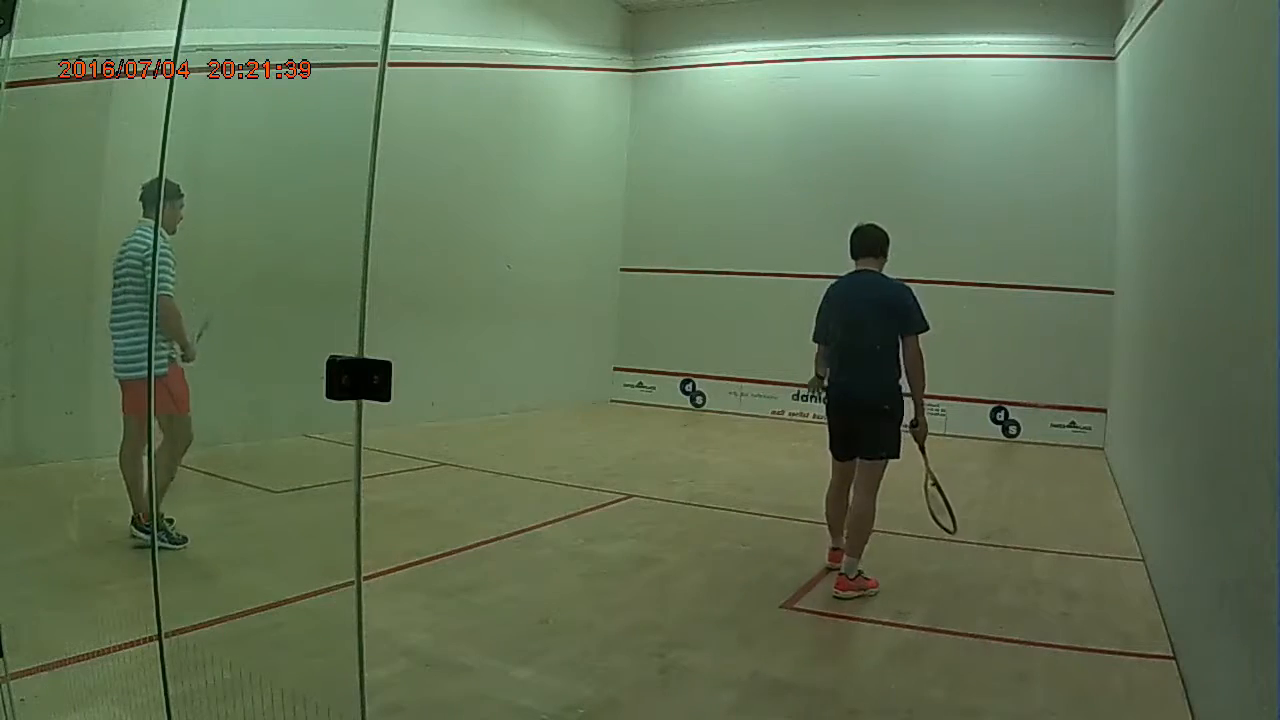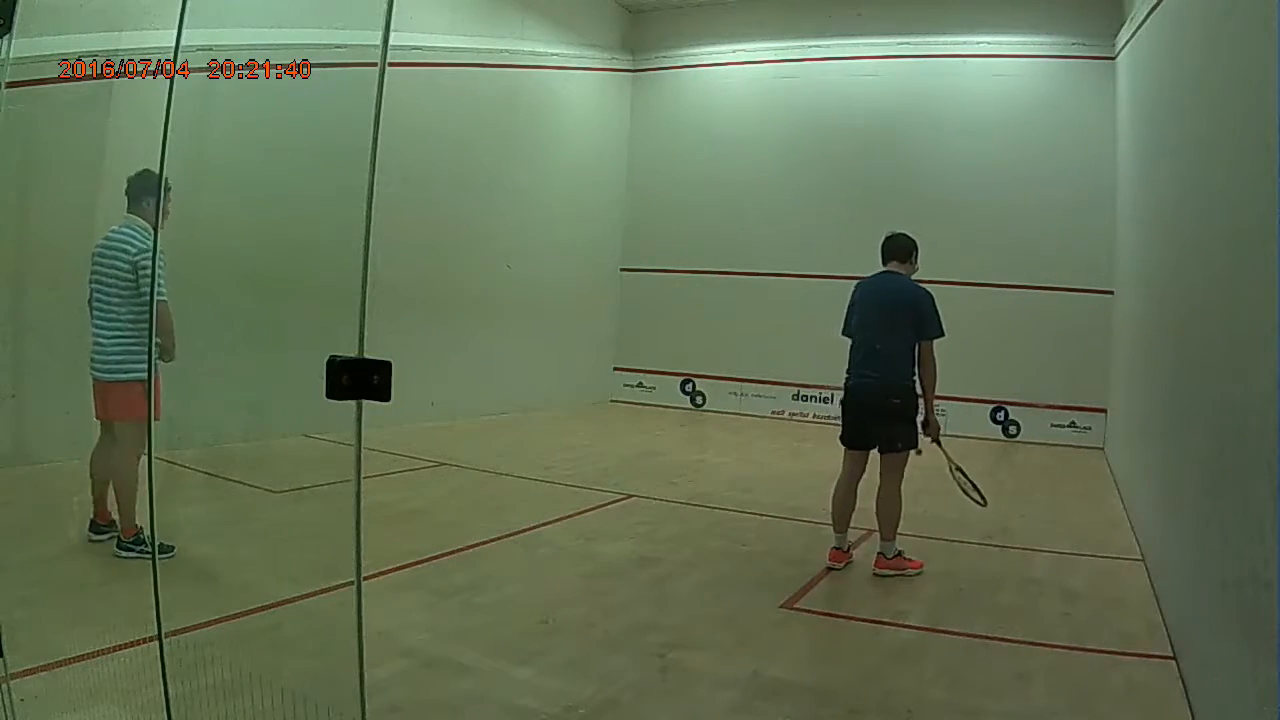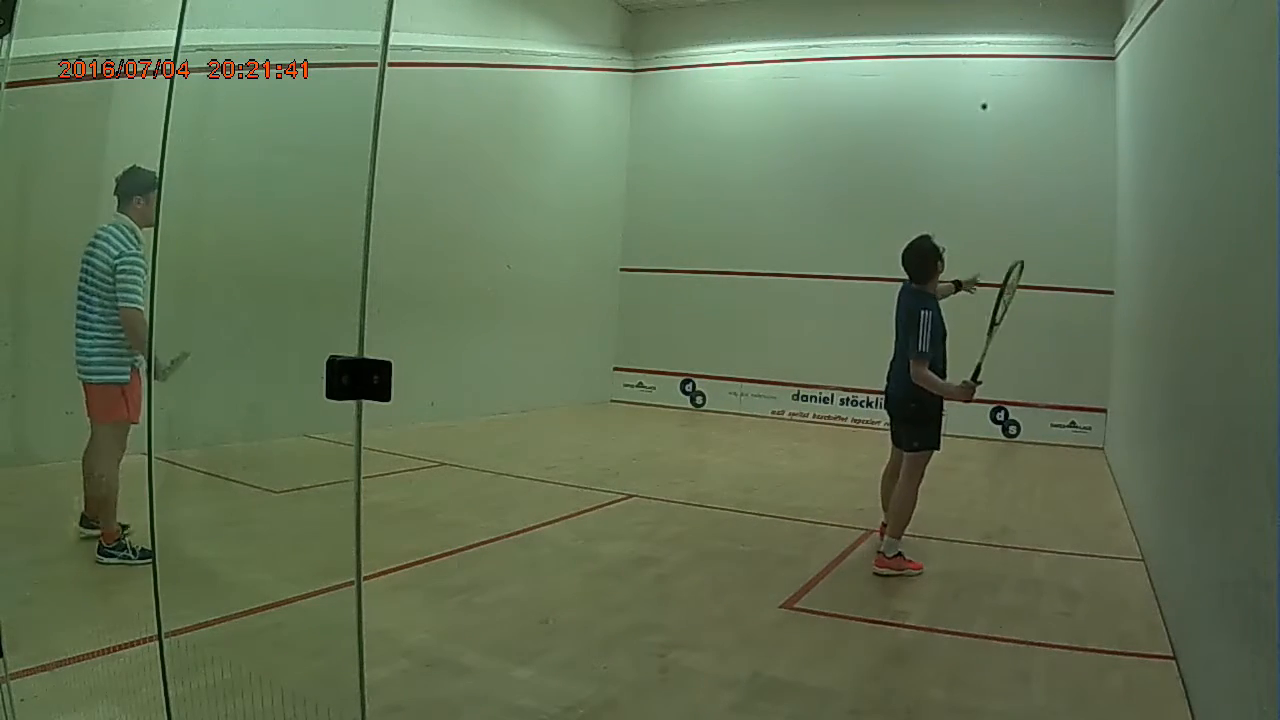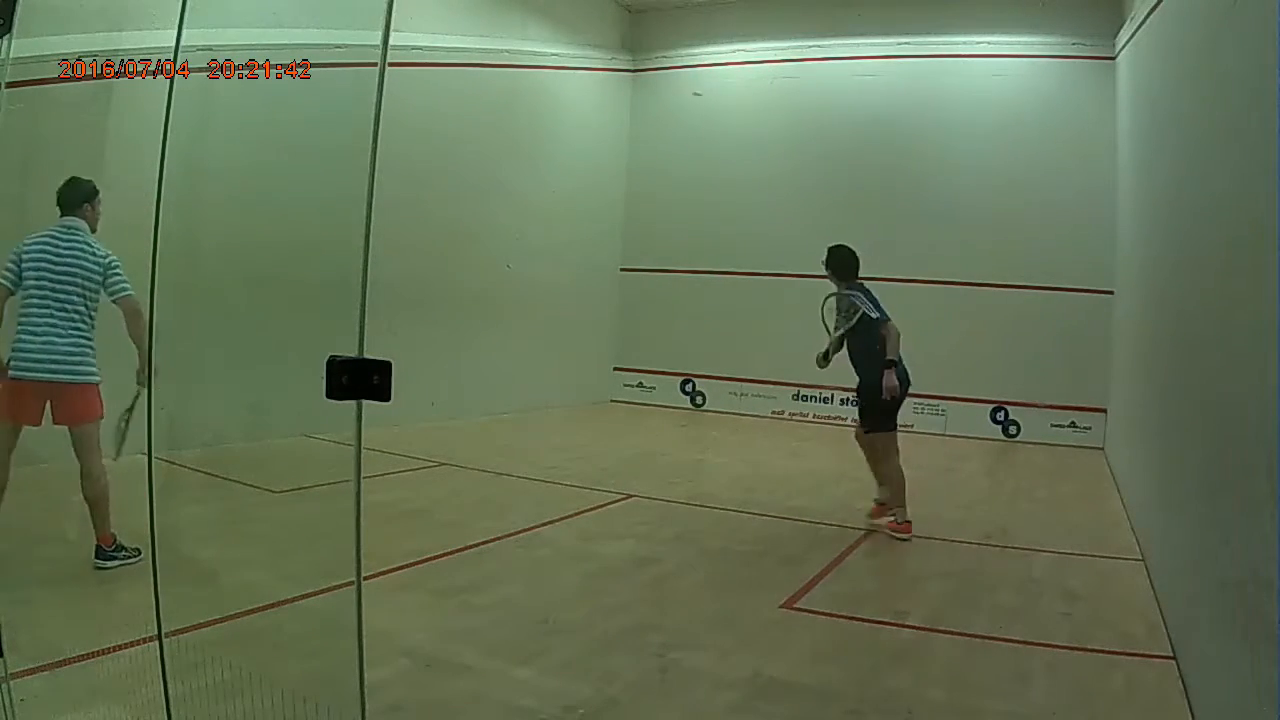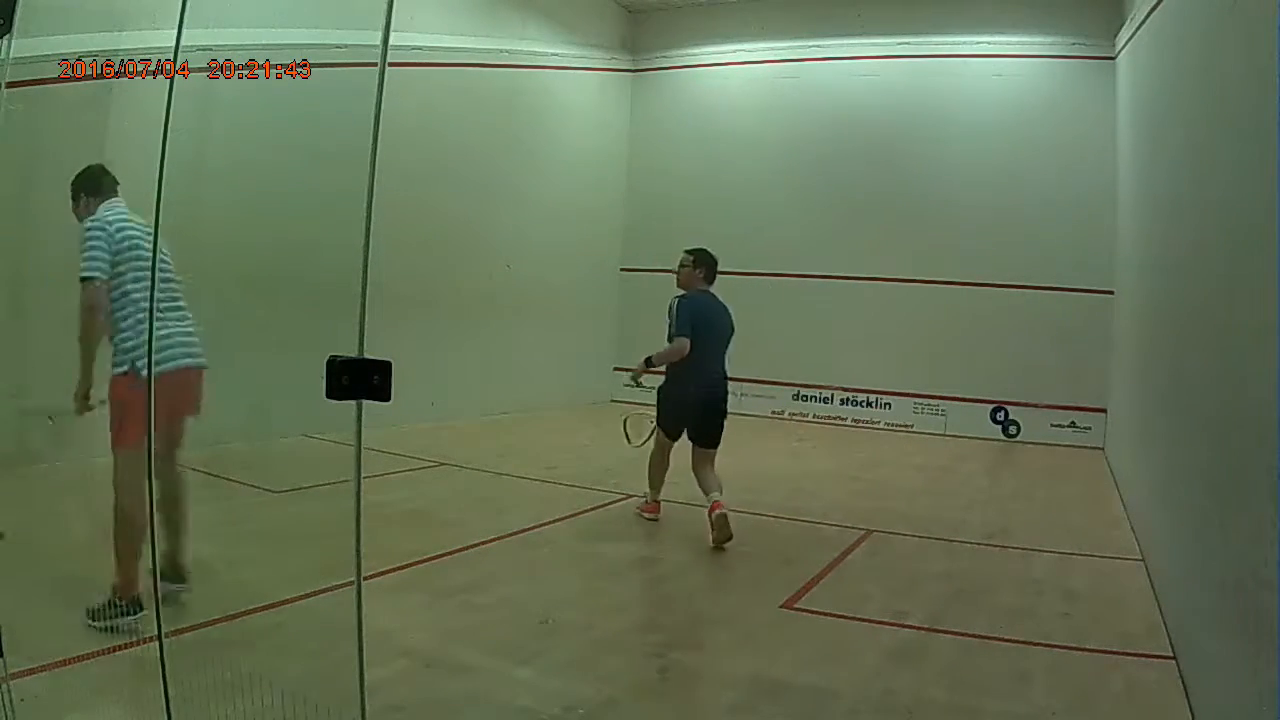
dt=1s
person 1, frame 1
left shoulder: (128, 245)
right shoulder: (157, 245)
right elbow: (164, 305)
right wrist: (186, 345)
left hip: (127, 360)
right hip: (154, 361)
left knee: (134, 439)
right knee: (179, 435)
left ankle: (143, 514)
right ankle: (149, 517)
person 1, frame 2
left shoulder: (104, 243)
right shoulder: (145, 247)
right elbow: (158, 309)
right wrist: (168, 347)
left hip: (104, 360)
right hip: (132, 363)
left knee: (108, 440)
right knee: (130, 447)
left ankle: (101, 520)
right ankle: (129, 536)
person 1, frame 3
left shoulder: (101, 236)
right shoulder: (129, 252)
right elbow: (131, 318)
right wrist: (153, 358)
left hip: (93, 358)
right hip: (113, 364)
left knee: (99, 442)
right knee: (110, 451)
left ankle: (92, 515)
right ankle: (110, 541)
person 1, frame 4
right shoulder: (100, 256)
right elbow: (134, 311)
right wrist: (144, 361)
right hip: (76, 369)
right knee: (91, 457)
right ankle: (105, 544)
person 1, frame 5
left shoulder: (99, 229)
right shoulder: (143, 232)
left elbow: (95, 302)
left wrist: (86, 376)
left hip: (144, 363)
right hip: (187, 358)
left knee: (129, 477)
right knee: (165, 466)
left ankle: (127, 596)
right ankle: (173, 565)
person 2, frame 1
left shoulder: (833, 293)
right shoulder: (898, 294)
left elbow: (823, 353)
right elbow: (912, 357)
left wrist: (820, 378)
right wrist: (920, 411)
left hip: (840, 398)
right hip: (880, 400)
left knee: (840, 479)
right knee: (866, 488)
left ankle: (837, 549)
right ankle: (849, 574)
person 2, frame 2
left shoulder: (861, 289)
right shoulder: (919, 296)
right elbow: (926, 359)
right wrist: (930, 411)
left hip: (856, 391)
right hip: (895, 396)
left knee: (850, 473)
right knee: (891, 478)
left ankle: (839, 548)
right ankle: (887, 555)
person 2, frame 3
left shoulder: (912, 290)
right shoulder: (924, 312)
left elbow: (934, 292)
right elbow: (919, 372)
left wrist: (960, 286)
right wrist: (952, 392)
left hip: (899, 394)
right hip: (918, 400)
left knee: (897, 463)
right knee: (911, 475)
left ankle: (888, 524)
right ankle: (889, 553)
person 2, frame 4
left shoulder: (855, 297)
right shoulder: (850, 298)
left elbow: (891, 330)
right elbow: (842, 335)
left wrist: (889, 369)
right wrist: (828, 352)
left hip: (880, 382)
right hip: (884, 381)
left knee: (886, 452)
right knee: (865, 437)
left ankle: (901, 520)
right ankle: (885, 500)
person 2, frame 5
left shoulder: (683, 303)
right shoulder: (724, 313)
left elbow: (681, 348)
left wrist: (647, 363)
left hip: (681, 391)
right hip: (716, 394)
left knee: (662, 446)
right knee: (704, 464)
left ankle: (652, 502)
right ankle: (716, 504)
